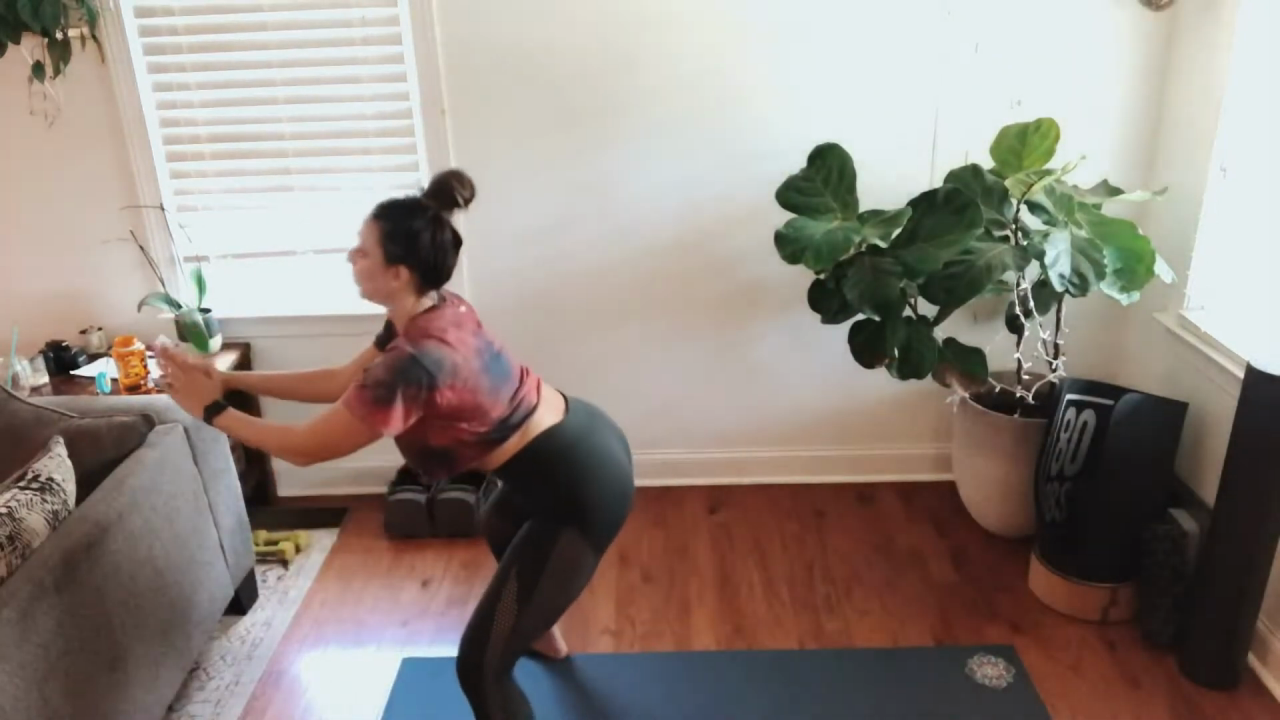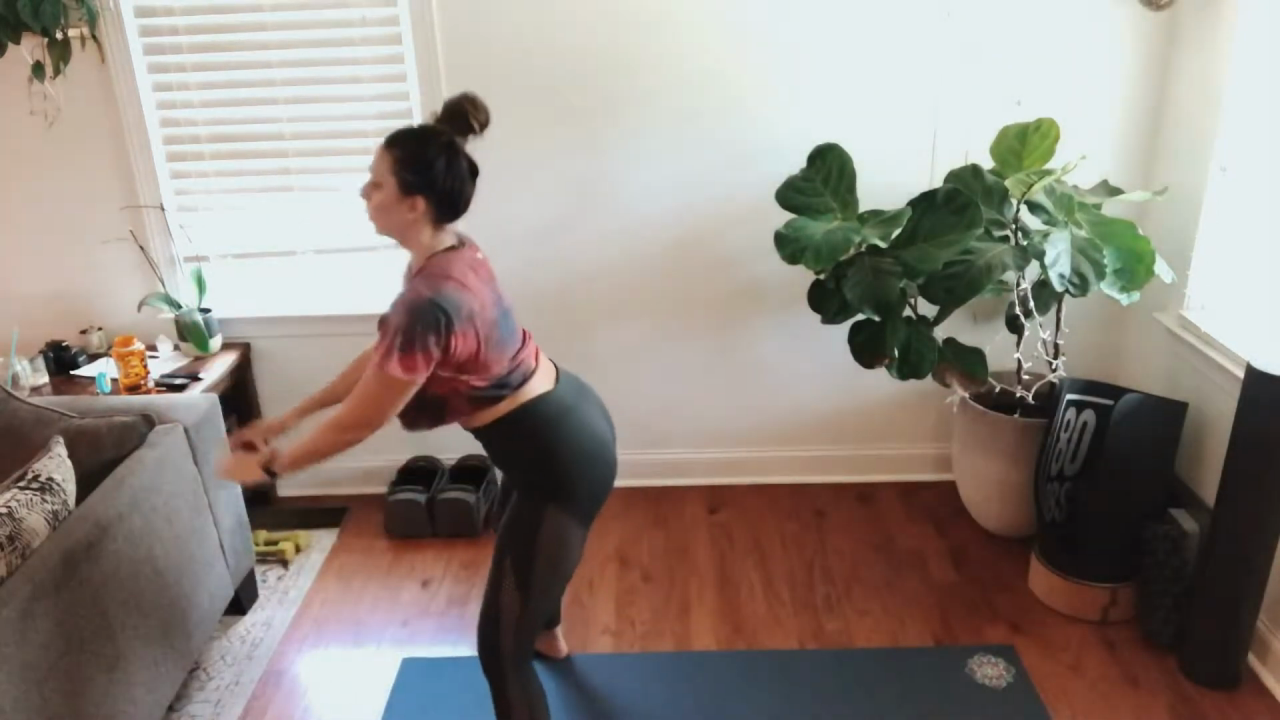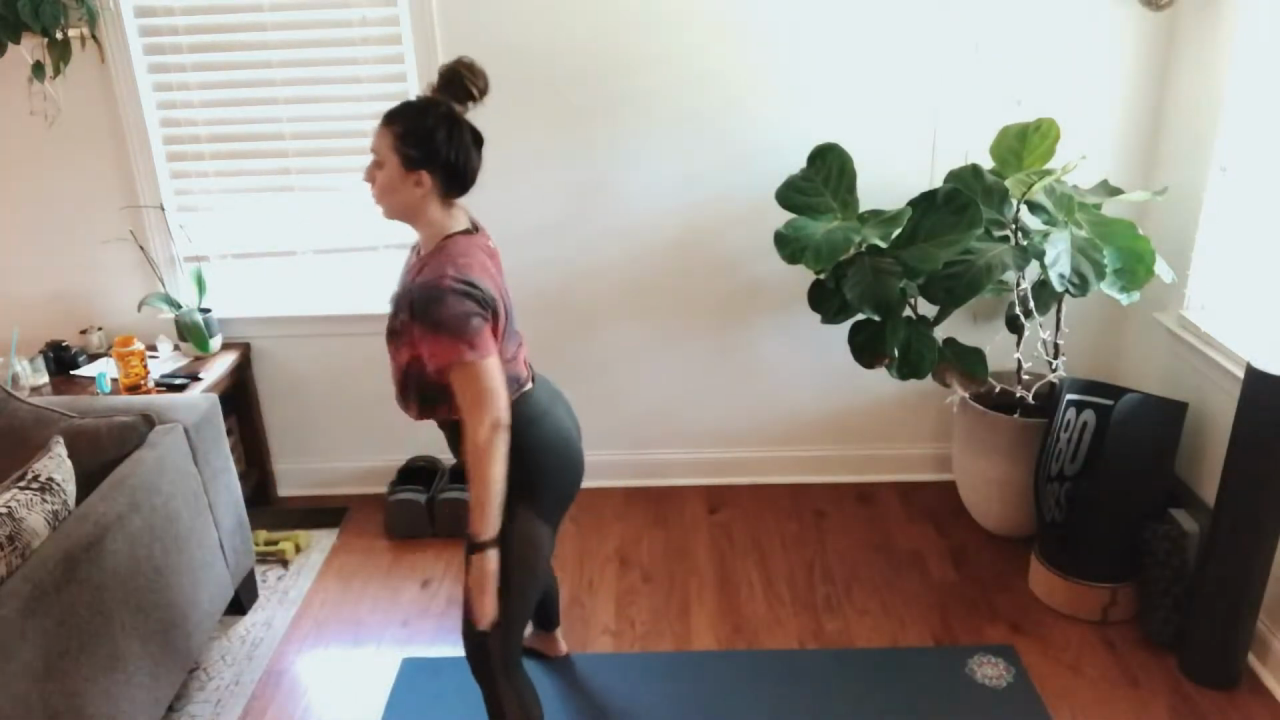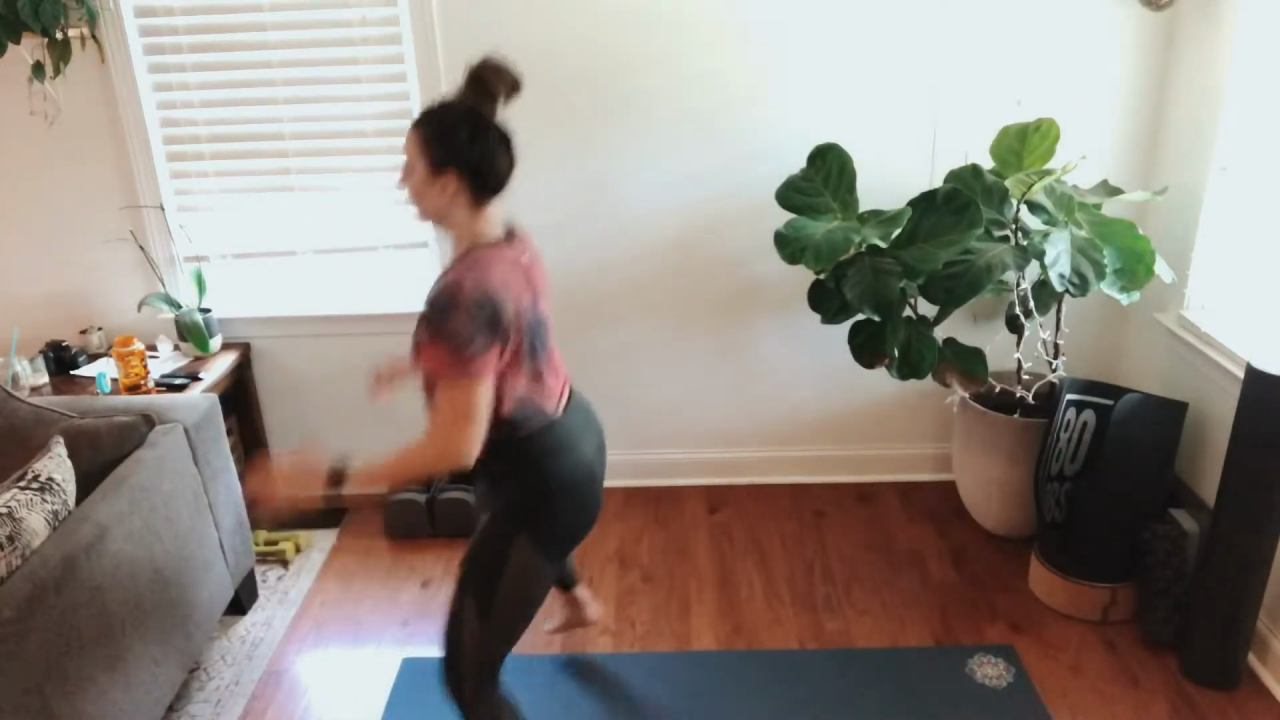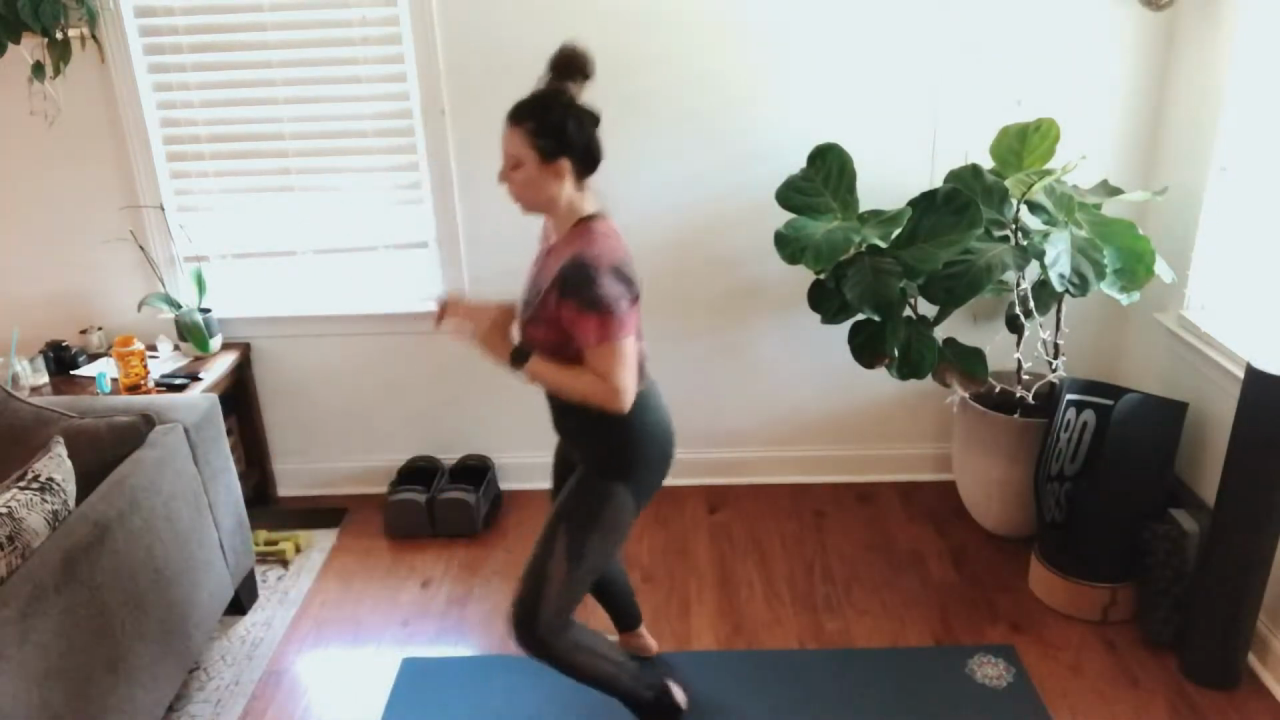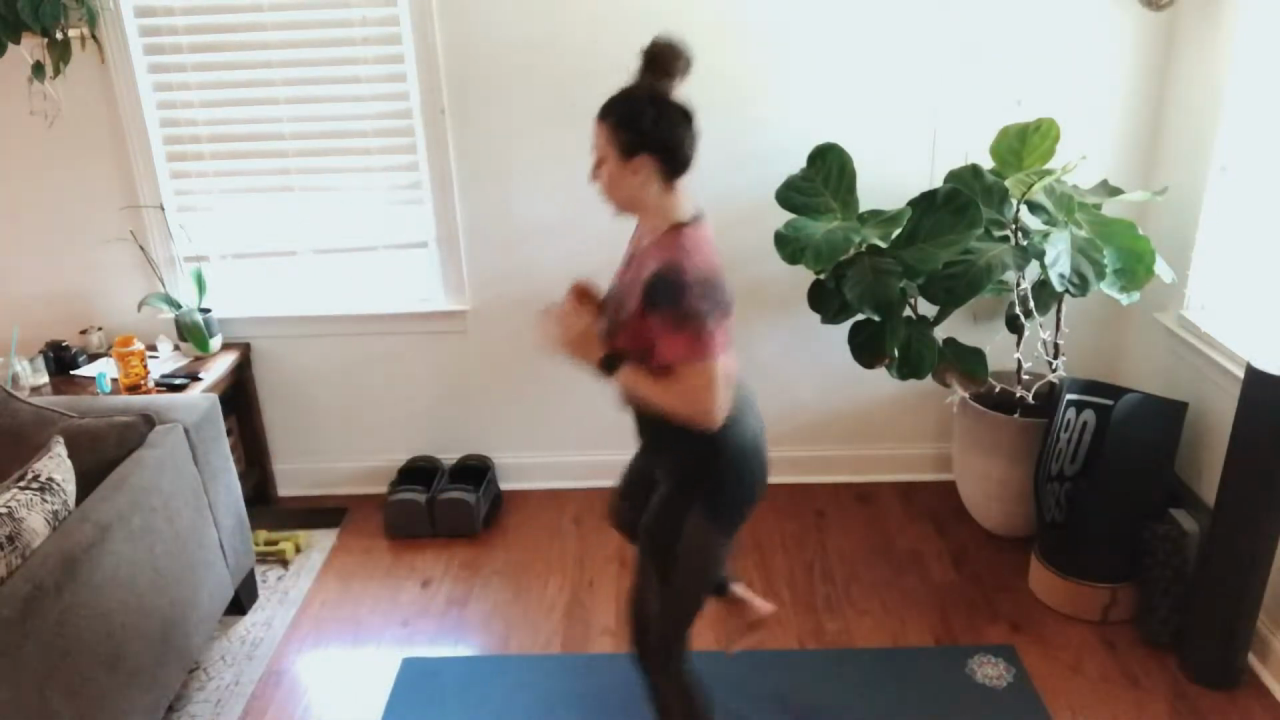
dt=0.4s
person 1, frame 1
left shoulder: (415, 362)
right shoulder: (435, 312)
left elbow: (309, 447)
right elbow: (344, 382)
left wrist: (213, 413)
right wrist: (231, 379)
left hip: (582, 487)
right hip: (587, 440)
left knee: (480, 666)
right knee: (501, 528)
right ankle: (543, 633)
person 1, frame 2
left shoulder: (427, 303)
right shoulder: (455, 255)
left elbow: (362, 422)
right elbow: (379, 362)
left wrist: (269, 466)
right wrist: (288, 418)
left hip: (561, 457)
right hip: (569, 417)
left knee: (500, 649)
right knee: (524, 548)
right ankle: (546, 634)
person 1, frame 3
left shoulder: (441, 289)
right shoulder: (459, 237)
left elbow: (488, 424)
left wrist: (480, 546)
left hip: (531, 456)
right hip: (542, 422)
left knee: (489, 651)
right knee: (524, 547)
right ankle: (548, 634)
person 1, frame 4
left shoulder: (464, 295)
right shoulder: (510, 243)
left elbow: (457, 447)
left wrist: (332, 480)
right wrist: (419, 367)
left hip: (545, 482)
right hip: (573, 433)
right knee: (517, 538)
right ankle: (574, 599)
person 1, frame 5
left shoulder: (588, 266)
right shoulder: (568, 230)
left elbow: (614, 392)
left wrist: (512, 354)
right wrist: (500, 321)
left hip: (621, 449)
right hip: (590, 437)
left knee: (534, 622)
right knee: (572, 551)
right ankle: (633, 636)
person 1, frame 6
left shoulder: (680, 272)
right shoulder: (659, 231)
left elbow: (709, 404)
left wrist: (602, 361)
right wrist: (598, 314)
left hip: (711, 464)
right hip: (673, 449)
left knee: (654, 643)
right knee: (628, 513)
right ankle: (736, 598)
